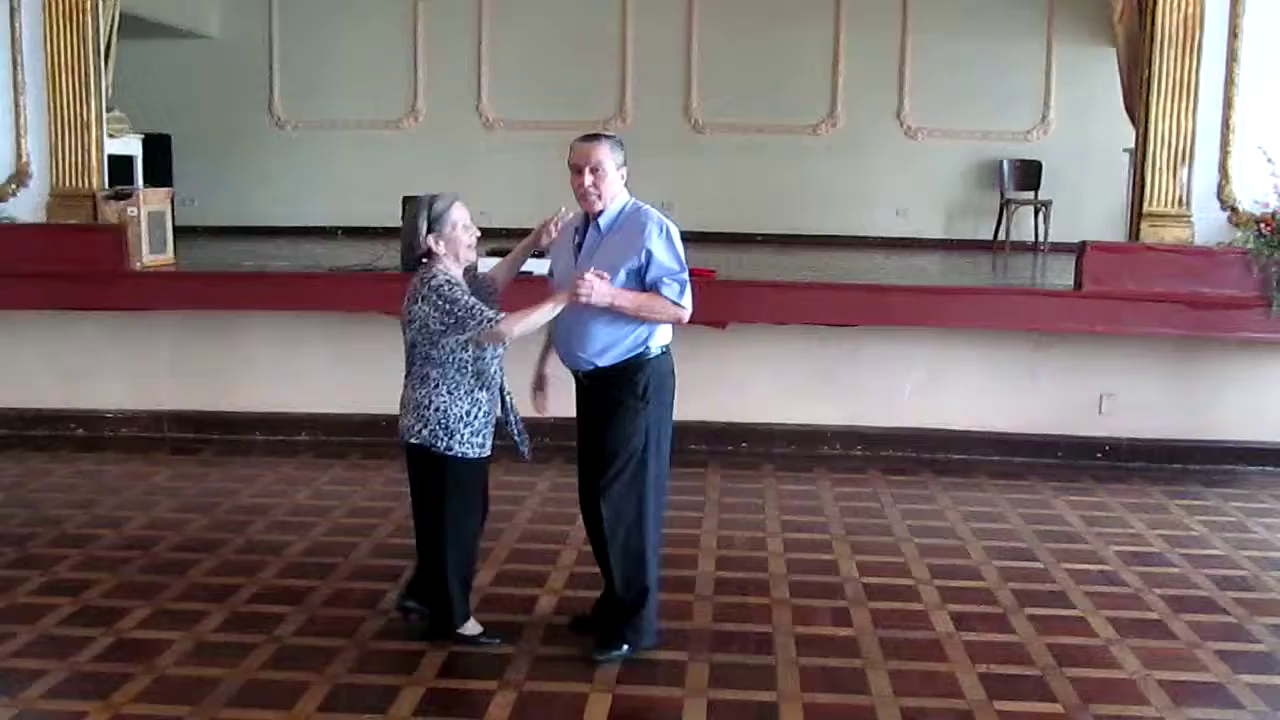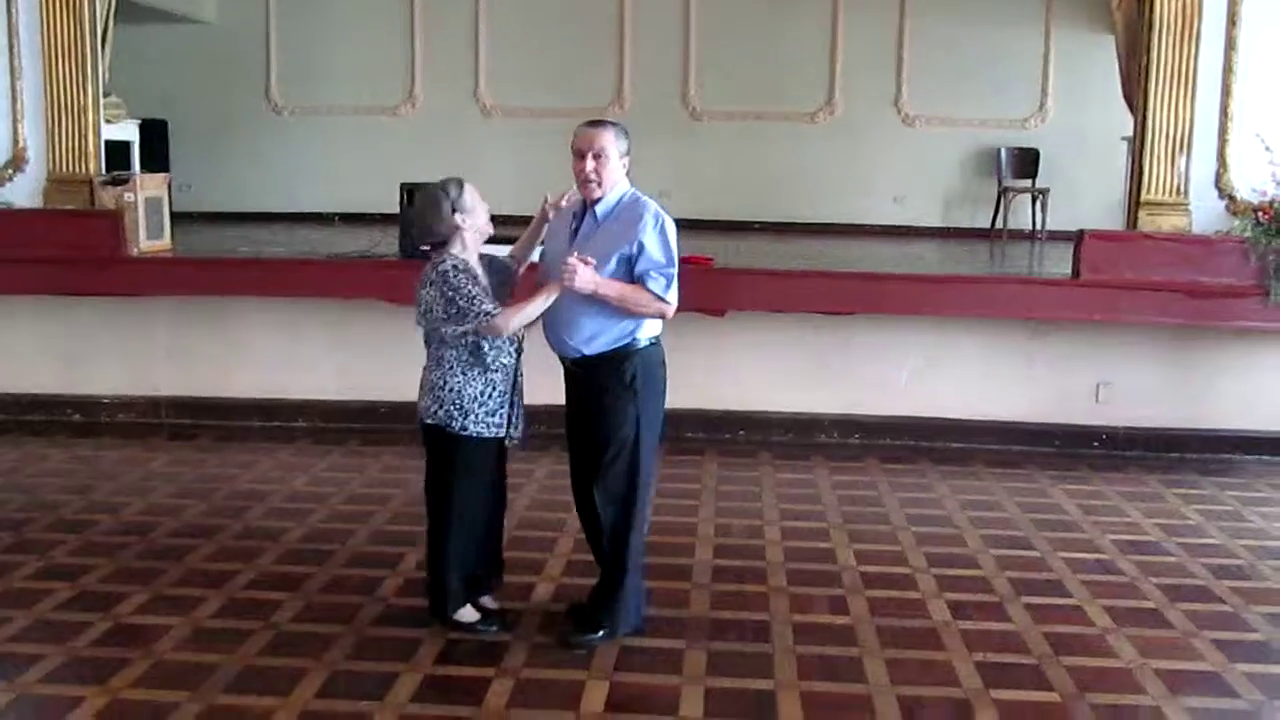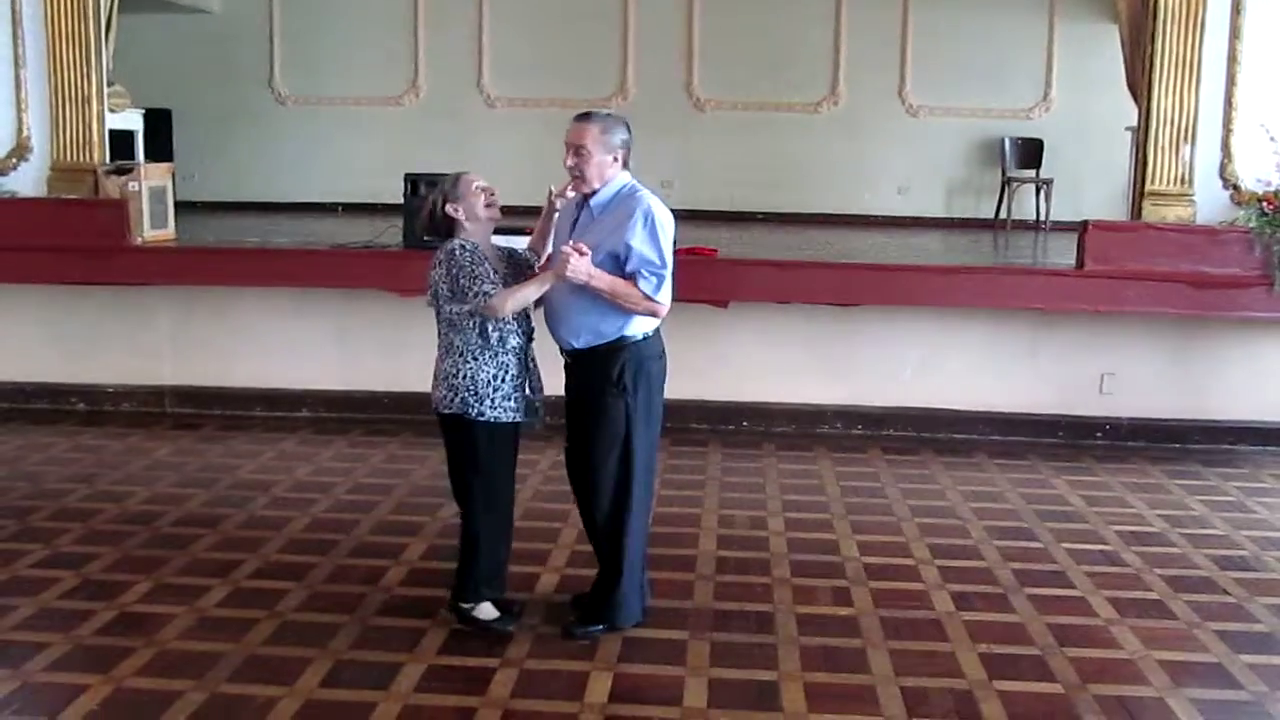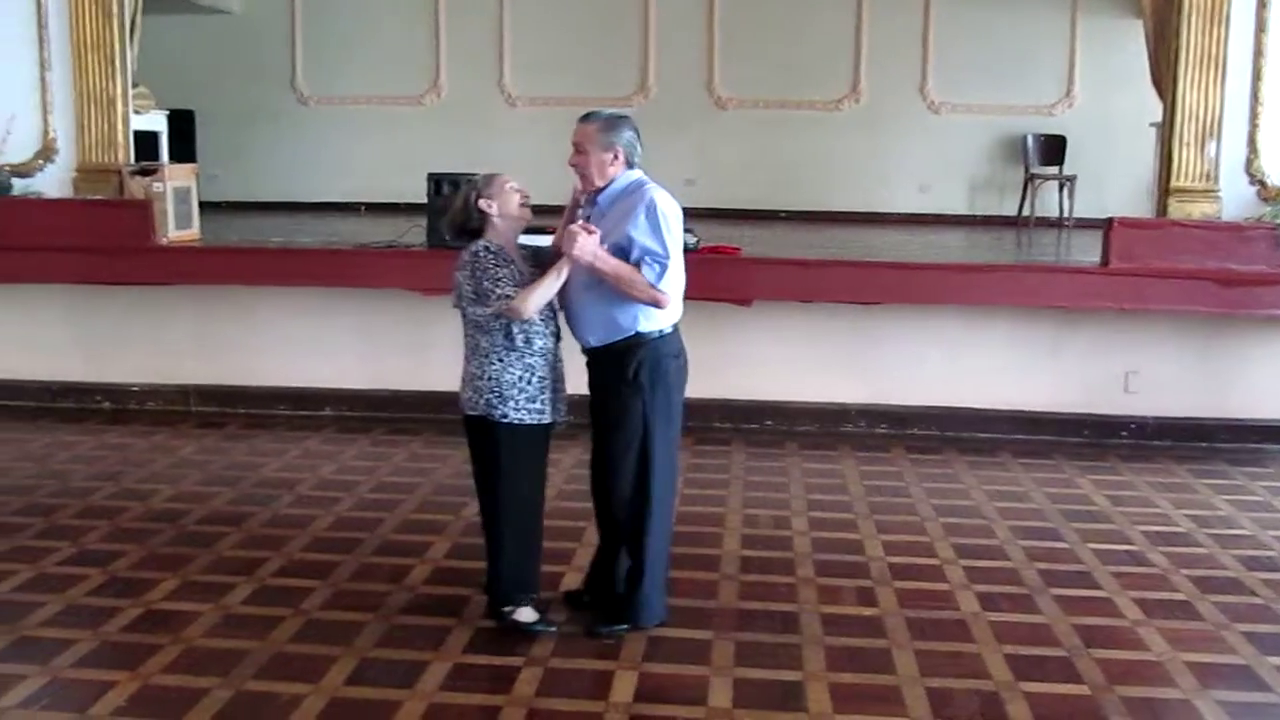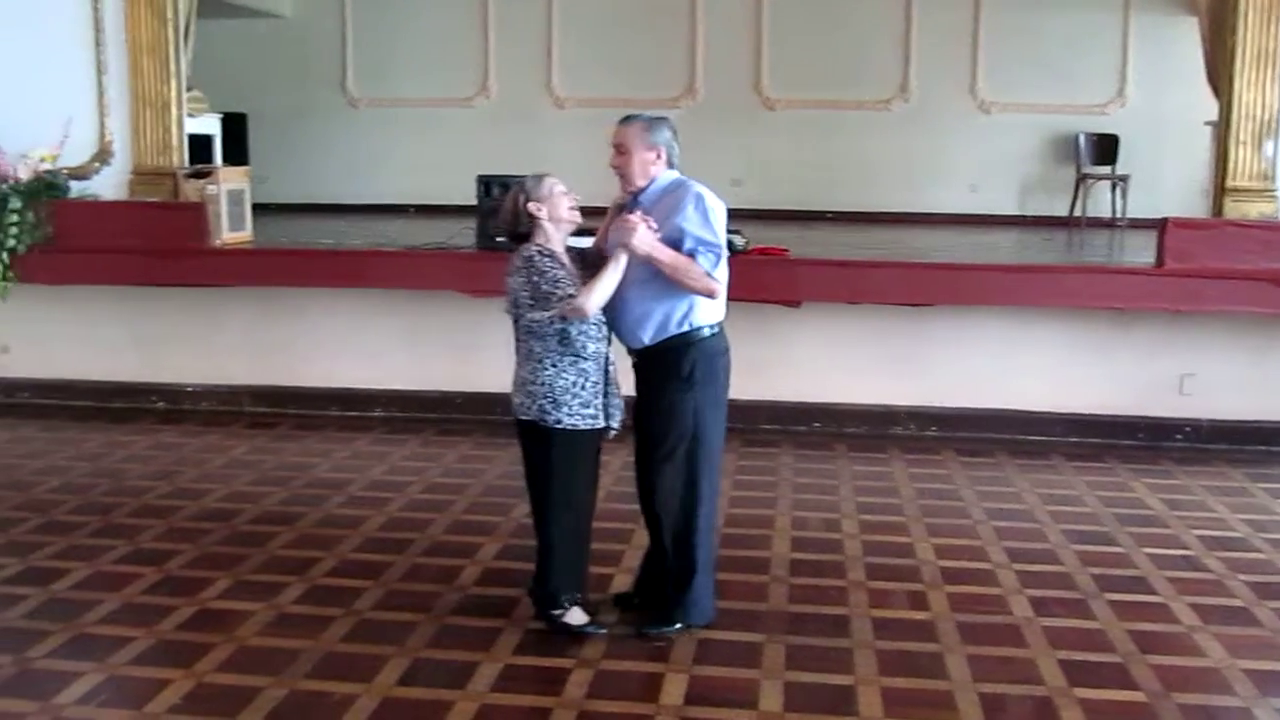
dt=0.3s
person 1, frame 1
left shoulder: (650, 228)
right shoulder: (567, 235)
left elbow: (678, 308)
left wrist: (608, 296)
right wrist: (542, 367)
left hip: (637, 381)
right hip: (590, 382)
left knee: (625, 502)
right knee: (595, 498)
left ankle: (636, 623)
right ankle: (615, 604)
person 1, frame 2
left shoulder: (645, 218)
right shoulder: (563, 220)
left elbow: (664, 304)
right elbow: (547, 291)
left wrist: (596, 284)
left hip: (627, 370)
right hip: (579, 369)
left knee: (617, 490)
right knee: (587, 487)
left ankle: (618, 609)
right ankle: (609, 590)
person 1, frame 3
left shoulder: (642, 212)
right shoulder: (577, 208)
left elbow: (656, 302)
left wrist: (589, 274)
left hip: (625, 363)
right hip: (584, 360)
left knee: (618, 484)
right knee: (586, 477)
left ankle: (620, 602)
right ankle: (611, 582)
person 1, frame 4
left shoulder: (648, 204)
right shoulder: (597, 204)
left elbow: (661, 294)
left wrist: (595, 257)
left hip: (644, 360)
right hip: (610, 357)
left knee: (640, 482)
right knee: (609, 477)
left ankle: (640, 601)
right ankle: (607, 582)
person 1, frame 5
left shoulder: (692, 200)
right shoulder: (627, 211)
left elbow: (712, 283)
left wrist: (649, 248)
left hip: (690, 357)
right hip: (652, 358)
left knee: (683, 479)
right knee: (655, 476)
left ankle: (687, 601)
right ankle: (656, 583)
person 2, frame 1
left shoulder: (455, 281)
right shoulder: (435, 290)
left elbow: (490, 284)
right elbow: (503, 329)
left wrist: (532, 244)
right wrist: (566, 297)
left hip: (462, 426)
right hip: (443, 429)
left knee: (466, 517)
right knee: (449, 520)
left ankle: (422, 595)
right ankle: (448, 616)
person 2, frame 2
left shoulder: (477, 264)
right shoulder: (446, 273)
left elbow: (511, 266)
right elbow: (500, 324)
left wrist: (541, 224)
right wrist: (558, 286)
left hip: (485, 410)
right hip: (458, 412)
left knee: (489, 501)
right knee: (457, 506)
left ankle: (478, 587)
right ankle: (448, 600)
person 2, frame 3
left shoulder: (500, 255)
right shoulder: (455, 256)
left elbow: (532, 259)
right elbow: (500, 305)
left wrist: (550, 214)
right wrist: (558, 273)
left hip: (503, 397)
right hip: (473, 400)
left knee: (499, 496)
right knee: (485, 499)
left ankle: (488, 587)
right ankle: (470, 596)
person 2, frame 4
left shoulder: (527, 255)
right shoulder: (479, 258)
left elbow: (554, 267)
right elbow: (522, 307)
right wrist: (571, 258)
left hip: (532, 398)
right hip: (499, 402)
left knee: (526, 498)
right knee: (509, 500)
left ankle: (517, 587)
right ankle: (506, 598)
person 2, frame 5
left shoulder: (564, 259)
right shoulder: (531, 262)
left elbow: (598, 266)
right elbow: (583, 305)
right wrist: (626, 251)
left hip: (581, 403)
right hip: (553, 407)
left knee: (575, 502)
right knee: (561, 503)
left ankle: (558, 588)
right ankle: (556, 601)
